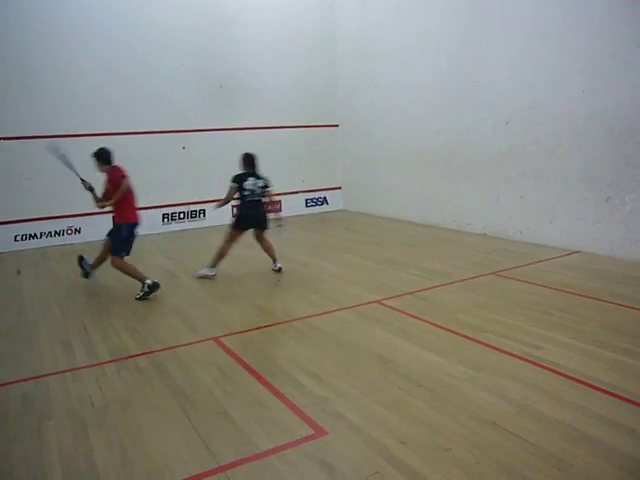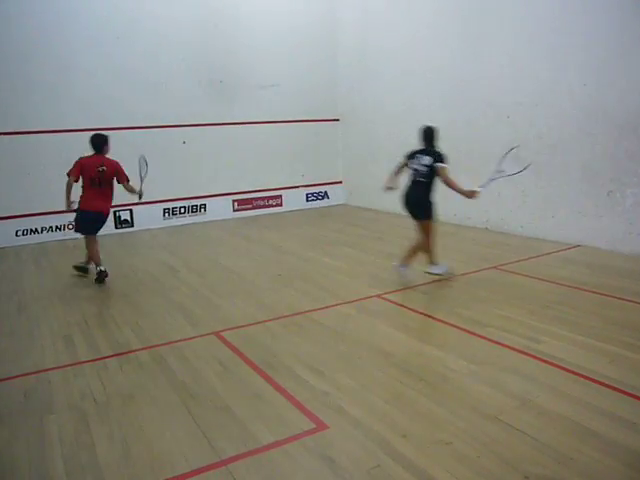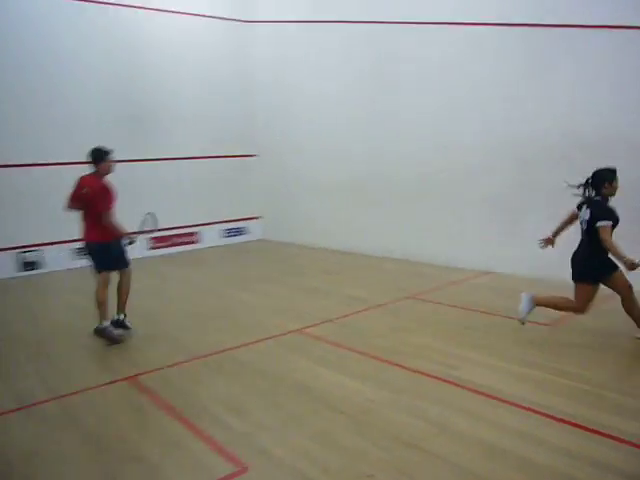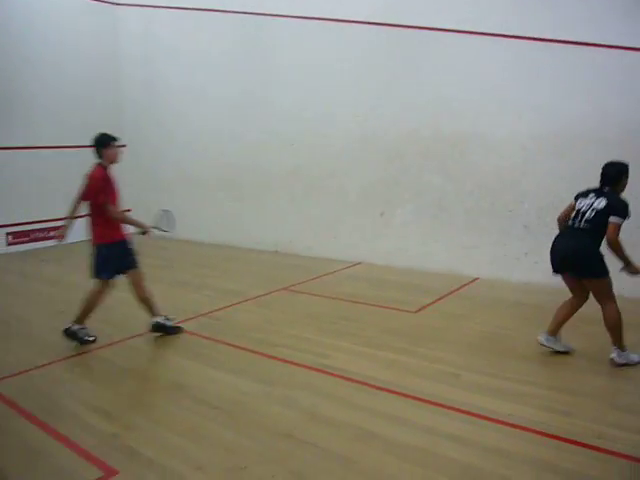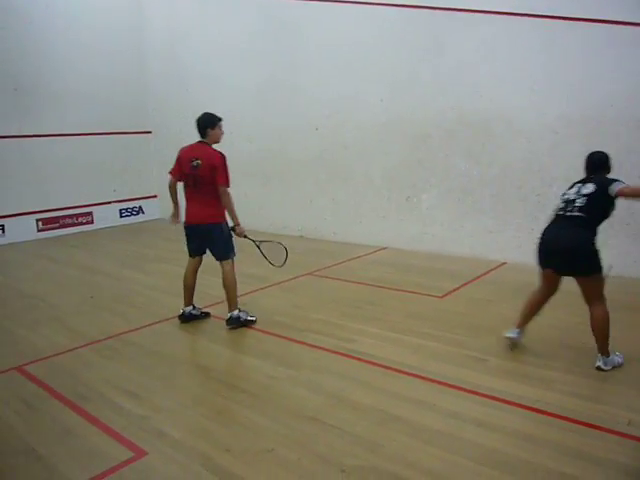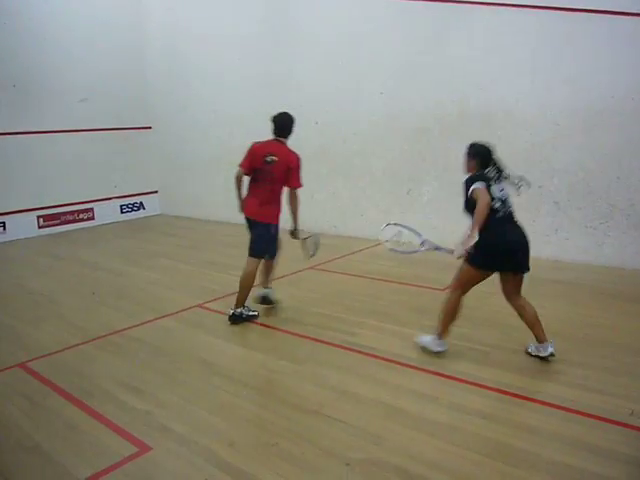
dt=0.7s
person 1, frame 1
left shoulder: (116, 171)
right shoulder: (109, 179)
left elbow: (126, 184)
right elbow: (101, 202)
left wrist: (111, 202)
right wrist: (92, 190)
left hip: (126, 221)
right hip: (121, 220)
left knee: (117, 261)
right knee: (108, 246)
left ankle: (148, 283)
right ankle: (90, 268)
person 1, frame 2
left shoulder: (82, 162)
right shoulder: (114, 165)
left elbow: (70, 181)
right elbow: (126, 186)
left wrist: (68, 200)
right wrist: (137, 192)
left hip: (87, 207)
right hip: (105, 209)
left knee: (90, 238)
right knee: (91, 236)
left ankle: (100, 269)
right ankle: (87, 264)
person 1, frame 3
left shoulder: (83, 181)
right shoulder: (101, 187)
left elbow: (71, 204)
right elbow: (106, 218)
right wrist: (123, 233)
left hip: (90, 239)
right hip: (105, 239)
left knee: (103, 279)
right knee: (125, 272)
left ankle: (103, 324)
right ankle: (120, 317)
person 1, frame 4
left shoulder: (96, 174)
right shoulder: (102, 176)
left elbow: (78, 202)
right elbow: (112, 212)
left wrist: (66, 226)
right wrist: (139, 225)
left hip: (115, 237)
right hip: (108, 239)
left knee: (136, 278)
right knee: (103, 285)
left ankle: (157, 320)
right ankle: (76, 326)
person 1, frame 5
left shoulder: (184, 153)
right shoulder: (217, 157)
left elbow: (172, 183)
right elbow: (223, 193)
left wrist: (175, 208)
right wrist: (237, 223)
left hip: (192, 219)
right hip: (214, 220)
left knee: (193, 261)
right knee: (227, 264)
left ankle: (188, 309)
right ankle: (234, 313)
person 1, frame 6
left shoulder: (256, 148)
right shoulder: (292, 158)
left elbow: (239, 175)
right elbow: (293, 194)
left wrist: (241, 199)
right wrist: (295, 225)
left hip: (250, 211)
right hip: (268, 216)
left knee: (270, 251)
right knee: (254, 260)
left ankle: (265, 290)
right ankle: (238, 310)
person 2, frame 1
left shoulder: (237, 178)
right shoulder: (263, 180)
left elbow: (228, 198)
right elbow: (271, 200)
left wrist: (219, 204)
left hip: (245, 214)
right hip: (259, 215)
left knee: (228, 242)
right knee: (260, 237)
left ankle: (211, 269)
right ankle: (276, 263)
person 2, frame 2
left shoulder: (414, 154)
right shoulder: (437, 156)
left elbow: (398, 169)
right elbow: (445, 178)
left wrist: (391, 182)
right wrist: (464, 192)
left hip: (410, 196)
right hip: (421, 198)
left knee: (426, 233)
right knee: (426, 235)
left ankle: (433, 264)
right ankle: (403, 263)
person 2, frame 3
left shoulder: (588, 203)
right shoulder: (604, 209)
left elbow: (568, 220)
right elbow: (606, 239)
left wrist: (553, 236)
right wrist: (625, 260)
left hip: (595, 259)
right hip: (589, 261)
right knee: (579, 307)
right ankle: (532, 300)
person 2, frame 4
left shoulder: (585, 194)
right shoulder: (619, 204)
left elbow: (561, 218)
right elbow: (612, 239)
left hip: (559, 247)
right hip: (584, 251)
left knee: (579, 296)
right knee: (607, 301)
left ankle: (550, 336)
right ankle: (620, 352)
person 2, frame 5
left shoulder: (576, 187)
right shoulder: (606, 185)
left hip: (550, 239)
right hip: (578, 245)
left knee: (546, 289)
right knee: (596, 302)
left ankle: (516, 332)
right ankle: (605, 357)
person 2, frame 6
left shoulder: (474, 181)
right shoulder: (496, 180)
left elbow: (484, 202)
left wrist: (473, 234)
left hip: (493, 243)
right hip: (517, 242)
left knee: (456, 290)
right knee: (514, 296)
left ankle: (438, 339)
right ankle: (544, 344)
